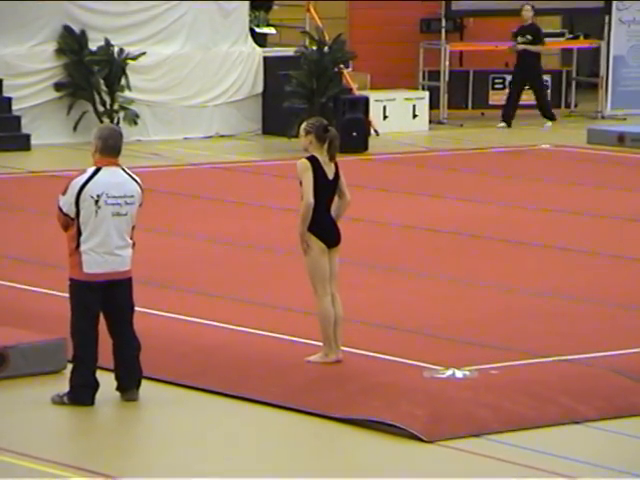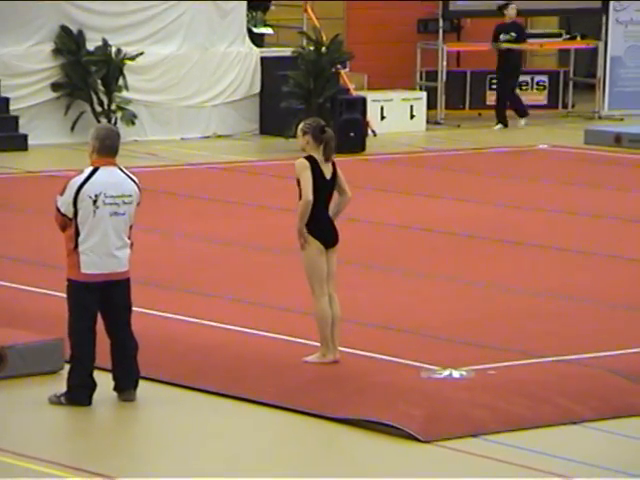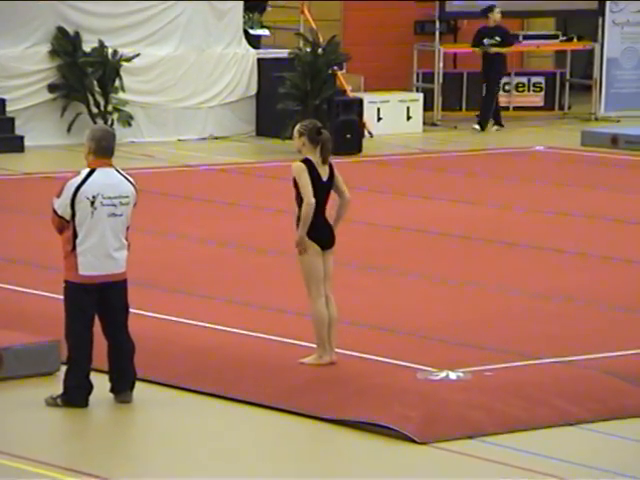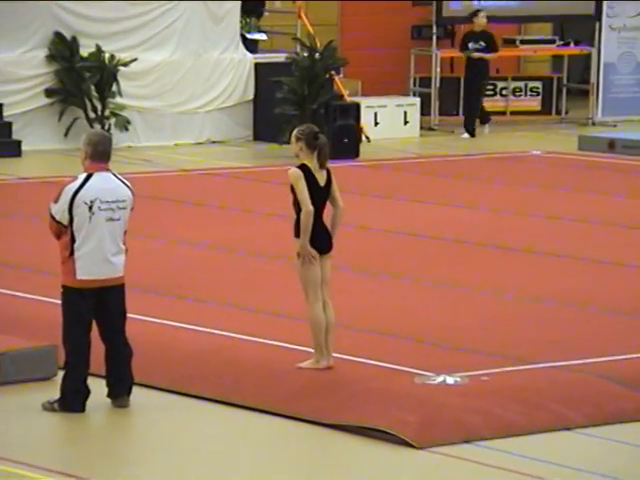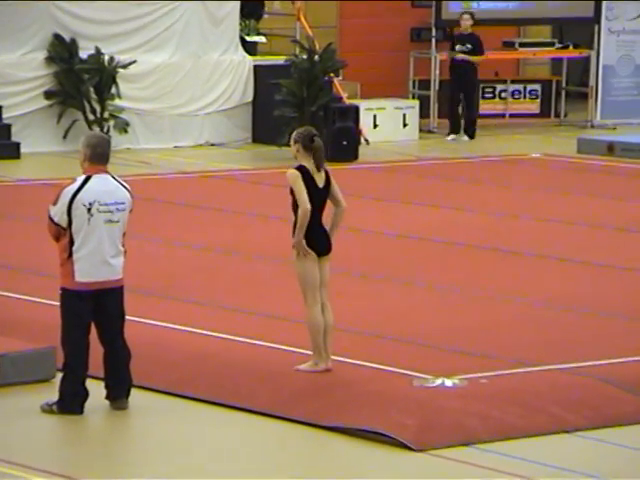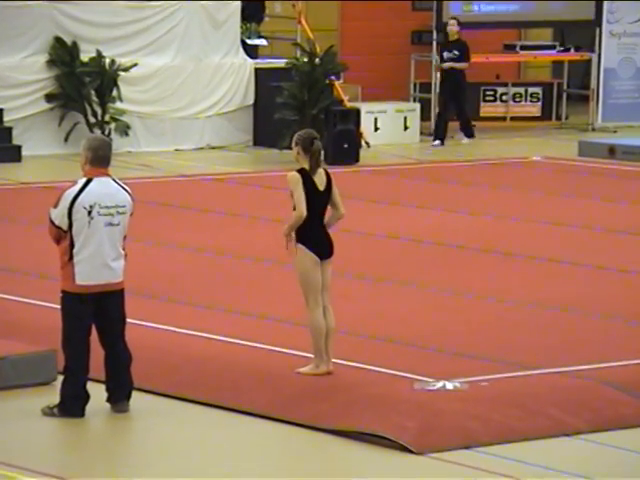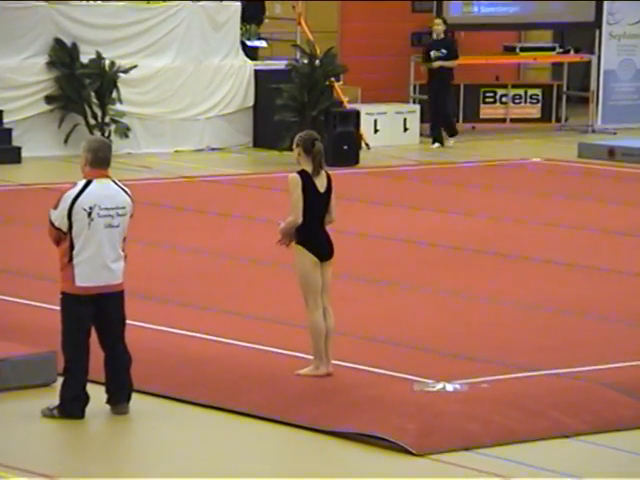
dt=0.2s
person 1, frame 1
left shoulder: (82, 183)
right shoulder: (134, 184)
left elbow: (64, 220)
left hip: (87, 269)
right hip: (121, 268)
left knee: (84, 333)
right knee: (123, 329)
left ankle: (81, 392)
right ankle: (130, 385)
person 1, frame 2
left shoulder: (80, 183)
right shoulder: (132, 184)
left elbow: (61, 220)
left hip: (85, 270)
right hip: (119, 269)
left knee: (82, 333)
right knee: (121, 329)
left ankle: (79, 392)
right ankle: (127, 385)
person 1, frame 3
left shoulder: (77, 185)
right shoulder: (128, 185)
left elbow: (58, 223)
left hip: (82, 272)
right hip: (116, 270)
left knee: (79, 335)
right knee: (118, 331)
left ankle: (75, 394)
right ankle: (124, 387)
person 1, frame 4
left shoulder: (75, 189)
right shoulder: (125, 189)
left elbow: (56, 228)
left hip: (80, 277)
right hip: (113, 274)
left knee: (77, 340)
right knee: (115, 336)
left ankle: (72, 399)
right ankle: (121, 392)
person 1, frame 5
left shoulder: (74, 192)
right shoulder: (124, 191)
left elbow: (54, 230)
left hip: (79, 279)
right hip: (112, 277)
left knee: (75, 342)
right knee: (114, 338)
left ankle: (71, 401)
right ankle: (119, 394)
person 1, frame 6
left shoulder: (74, 194)
right shoulder: (124, 194)
left elbow: (55, 233)
left hip: (79, 282)
right hip: (113, 280)
left knee: (76, 345)
right knee: (115, 341)
left ankle: (72, 403)
right ankle: (120, 397)
person 1, frame 7
left shoulder: (74, 196)
right shoulder: (124, 195)
left elbow: (55, 234)
left hip: (79, 283)
right hip: (113, 281)
left knee: (75, 347)
right knee: (115, 343)
left ankle: (72, 405)
right ankle: (120, 398)
person 2, frame 1
left shoulder: (306, 164)
right shoulder: (333, 163)
left elbow: (308, 202)
right elbow: (345, 198)
left wrist: (302, 230)
left hip: (316, 233)
right hip: (333, 231)
left knee: (322, 294)
right knee: (332, 292)
left ankle: (328, 351)
right ankle: (336, 348)
person 2, frame 2
left shoulder: (304, 163)
right shoulder: (330, 163)
left elbow: (307, 199)
right elbow: (346, 195)
left wrist: (300, 226)
left hip: (314, 233)
right hip: (330, 231)
left knee: (319, 294)
right knee: (330, 292)
left ankle: (326, 351)
right ankle: (333, 348)
person 2, frame 3
left shoulder: (300, 166)
right shoulder: (327, 165)
left elbow: (309, 202)
right elbow: (345, 198)
left wrist: (300, 233)
right wrist: (333, 225)
left hip: (312, 235)
right hip: (326, 233)
left knee: (316, 296)
right knee: (326, 293)
left ankle: (322, 352)
right ankle: (330, 350)
person 2, frame 4
left shoulder: (297, 172)
right shoulder: (325, 171)
left elbow: (307, 209)
right elbow: (338, 207)
left wrist: (303, 243)
right wrist: (330, 236)
left hip: (311, 239)
right hip: (324, 238)
left knee: (313, 300)
right knee: (324, 298)
left ankle: (320, 357)
right ankle: (327, 354)
person 2, frame 5
left shoulder: (295, 174)
right shoulder: (324, 172)
left elbow: (305, 208)
right elbow: (341, 206)
left wrist: (297, 238)
right wrist: (329, 234)
left hip: (308, 240)
right hip: (323, 239)
left knee: (312, 303)
right knee: (323, 300)
left ankle: (318, 359)
right ankle: (326, 357)
person 2, frame 6
left shoulder: (296, 177)
right shoulder: (326, 175)
left elbow: (300, 213)
right elbow: (339, 212)
left wrist: (287, 231)
left hip: (307, 244)
right hip: (325, 242)
left knee: (313, 305)
right knee: (325, 303)
left ankle: (319, 362)
right ankle: (327, 359)
person 2, frame 7
left shoulder: (296, 178)
right shoulder: (327, 177)
left elbow: (296, 219)
right elbow: (330, 217)
left wrist: (284, 231)
left hip: (307, 246)
right hip: (325, 243)
left knee: (313, 307)
right knee: (324, 305)
left ankle: (319, 363)
right ankle: (326, 361)
person 3, frame 1
left shoulder: (536, 29)
right shoulder: (520, 29)
left elbow: (540, 48)
left wrist: (525, 47)
right wrist: (515, 48)
left hip: (533, 66)
right hip: (520, 66)
left knee: (539, 92)
right knee: (513, 92)
left ankle: (550, 118)
right ankle: (506, 120)
person 3, frame 2
left shoulder: (518, 27)
right shoulder: (499, 27)
left elbow: (523, 45)
left wrist: (508, 45)
right wrist: (496, 46)
left hip: (514, 63)
right hip: (502, 63)
left knee: (509, 91)
right knee: (500, 92)
left ankle: (523, 114)
right ankle: (501, 121)
person 3, frame 3
left shoulder: (503, 31)
right shoulder: (481, 31)
right elbow: (475, 48)
left wrist: (496, 49)
right wrist: (481, 50)
left hip: (498, 66)
right hip: (486, 66)
left knee: (489, 95)
right knee: (492, 95)
left ankle: (481, 123)
right ankle: (498, 122)
person 3, frame 4
left shoulder: (488, 36)
right shoulder: (467, 36)
left elbow: (493, 55)
right elbow: (462, 52)
left wrist: (480, 55)
right wrist: (466, 55)
left hip: (481, 72)
right hip: (469, 71)
left knee: (474, 100)
right knee: (468, 99)
left ankle: (470, 130)
right ankle: (485, 120)
person 3, frame 5
left shoulder: (475, 38)
right shoulder: (456, 37)
left elbow: (479, 58)
left wrist: (464, 56)
right wrist: (451, 56)
left hip: (470, 75)
right hip: (456, 73)
left knee: (470, 104)
right knee: (453, 102)
left ankle: (469, 132)
right ankle: (454, 131)
person 3, frame 6
left shoulder: (462, 44)
right shoulder: (444, 45)
left elbow: (465, 65)
left wrist: (451, 64)
right wrist: (440, 66)
left hip: (459, 81)
right hip: (445, 80)
left knee: (460, 108)
right knee: (442, 109)
left ankle: (469, 134)
right ankle: (439, 138)
person 3, frame 7
left shoulder: (449, 43)
right shoulder: (430, 44)
left elbow: (454, 63)
left wrist: (440, 63)
right wrist: (426, 66)
left hip: (445, 80)
right hip: (433, 80)
left knee: (443, 108)
right knee: (434, 109)
left ankle: (452, 133)
right ankle: (437, 139)
